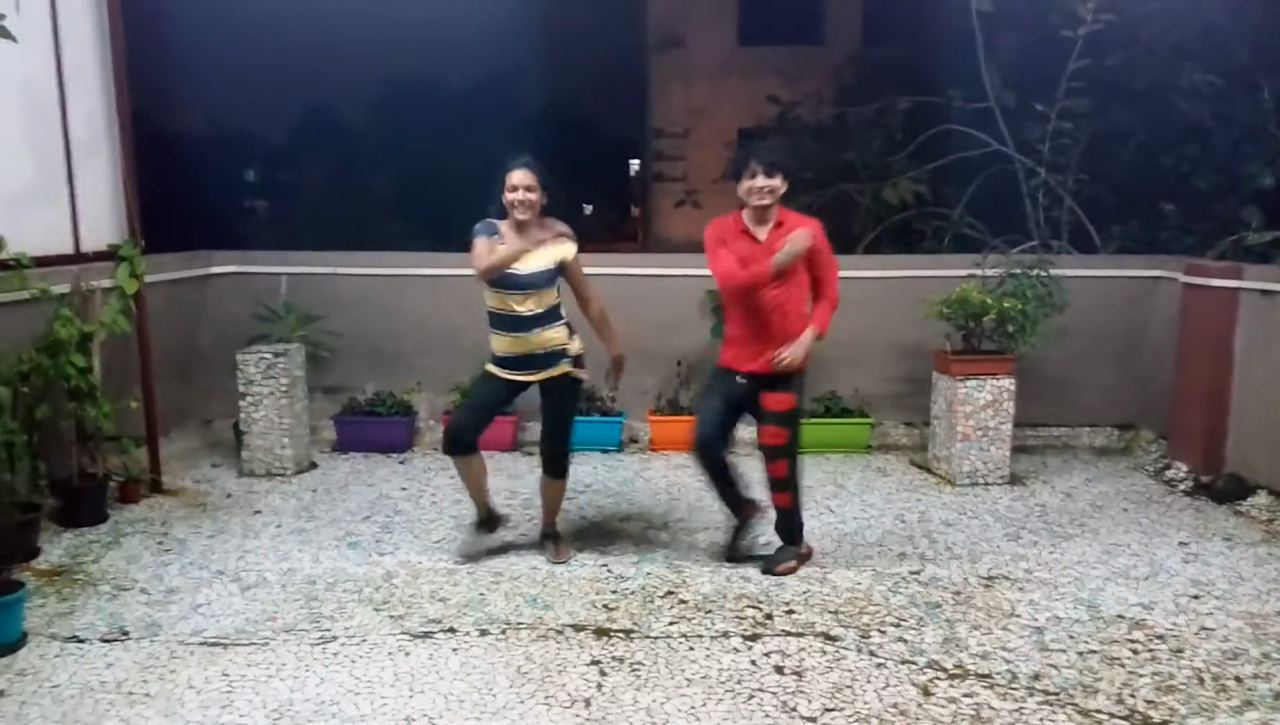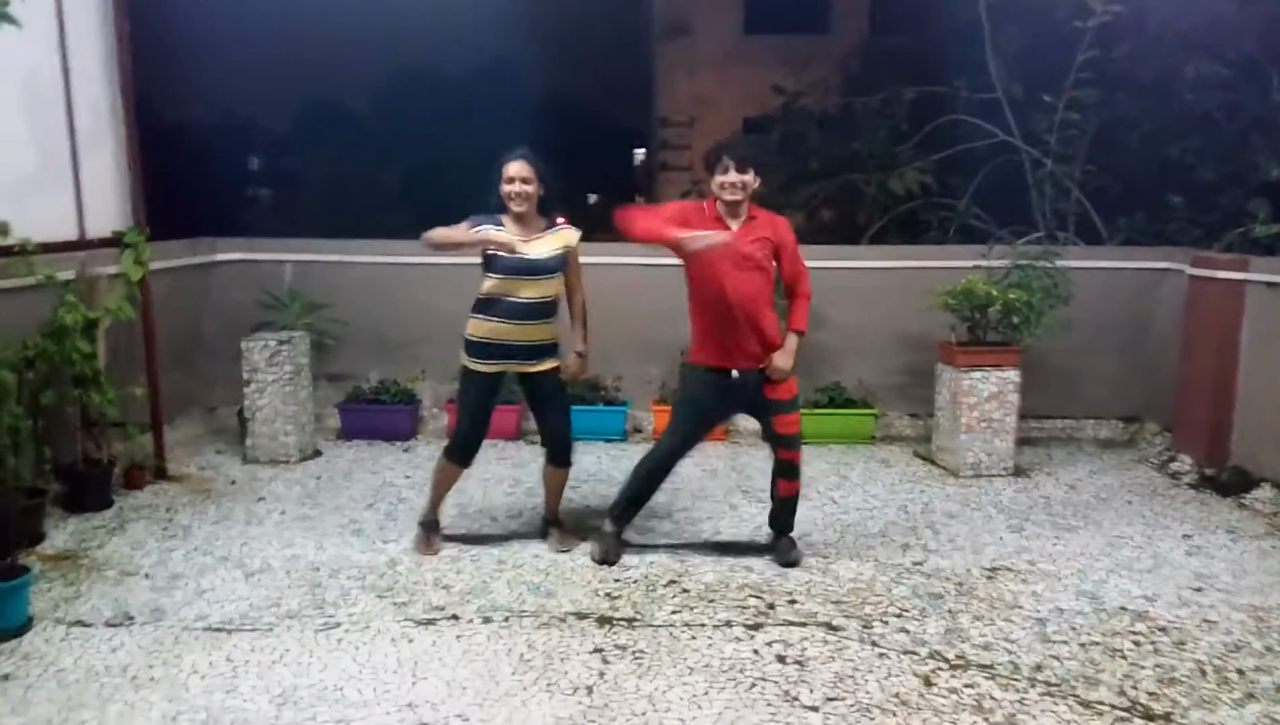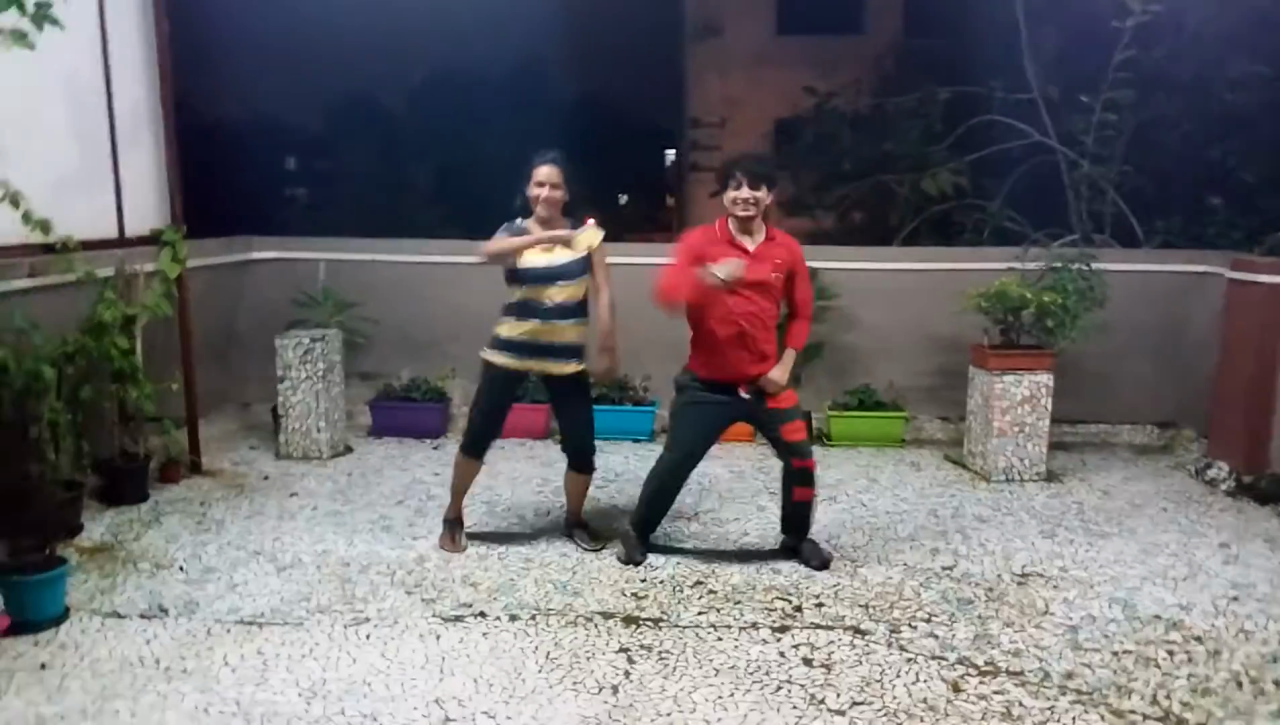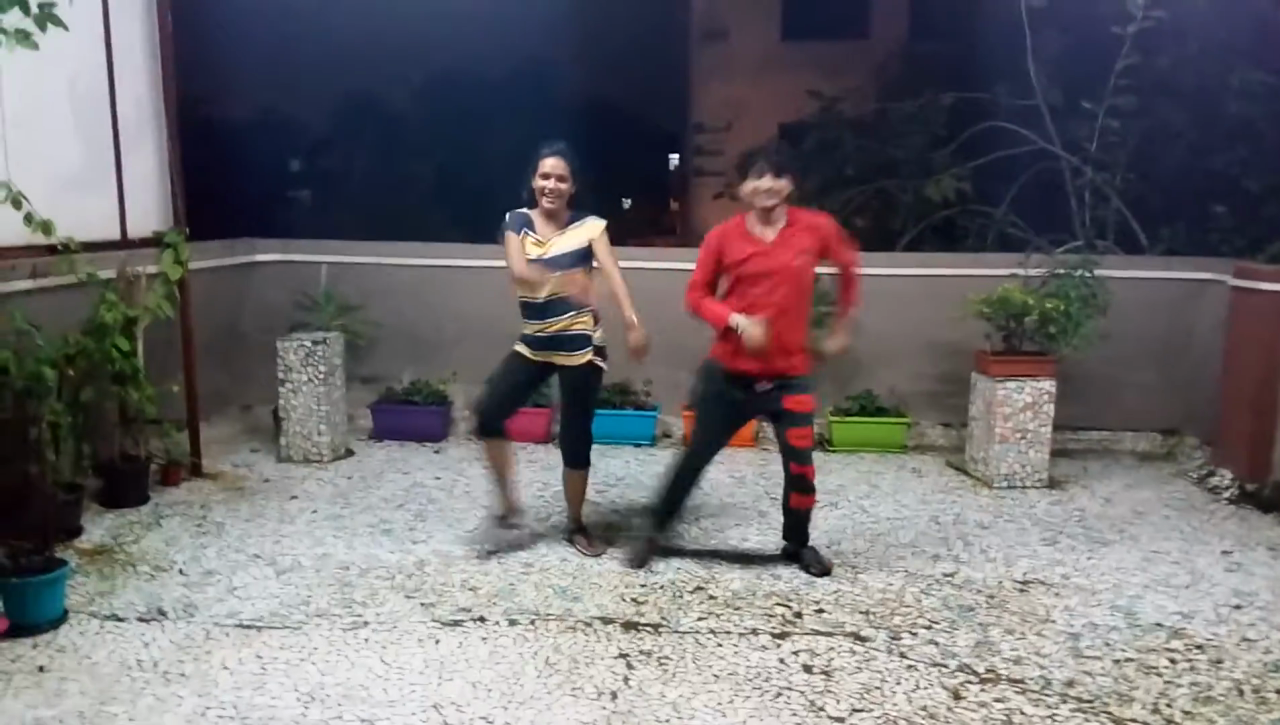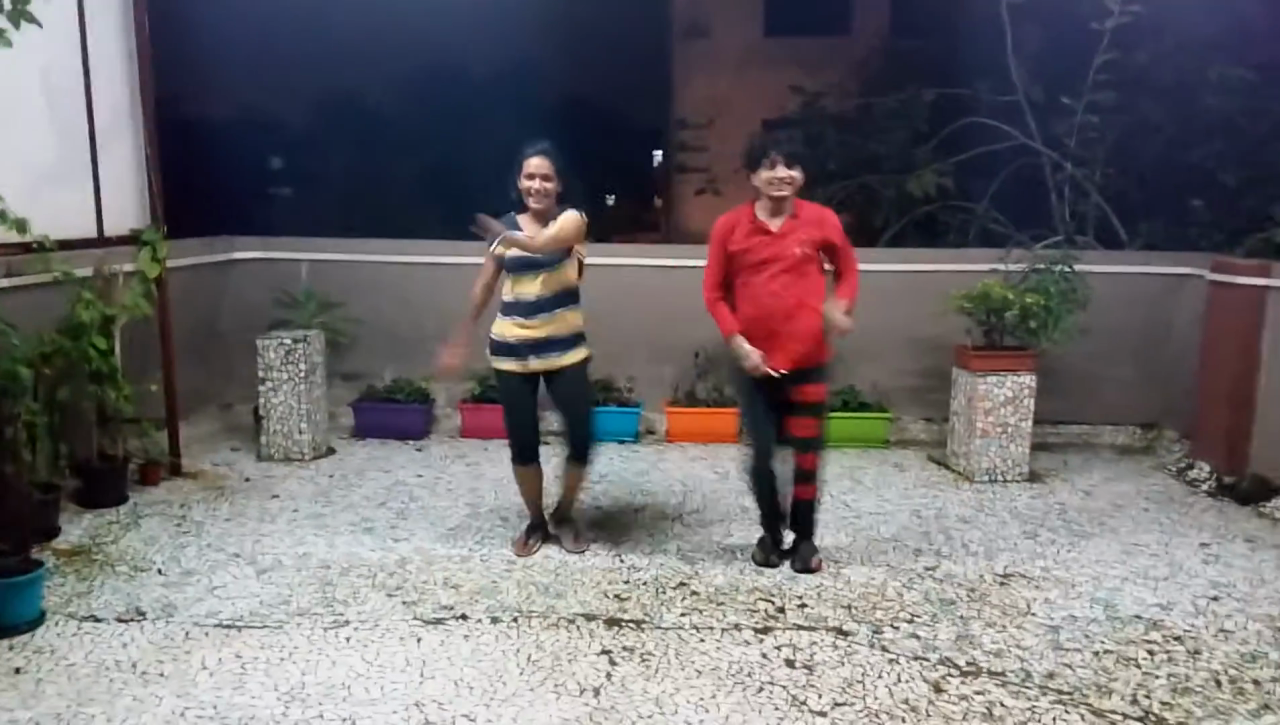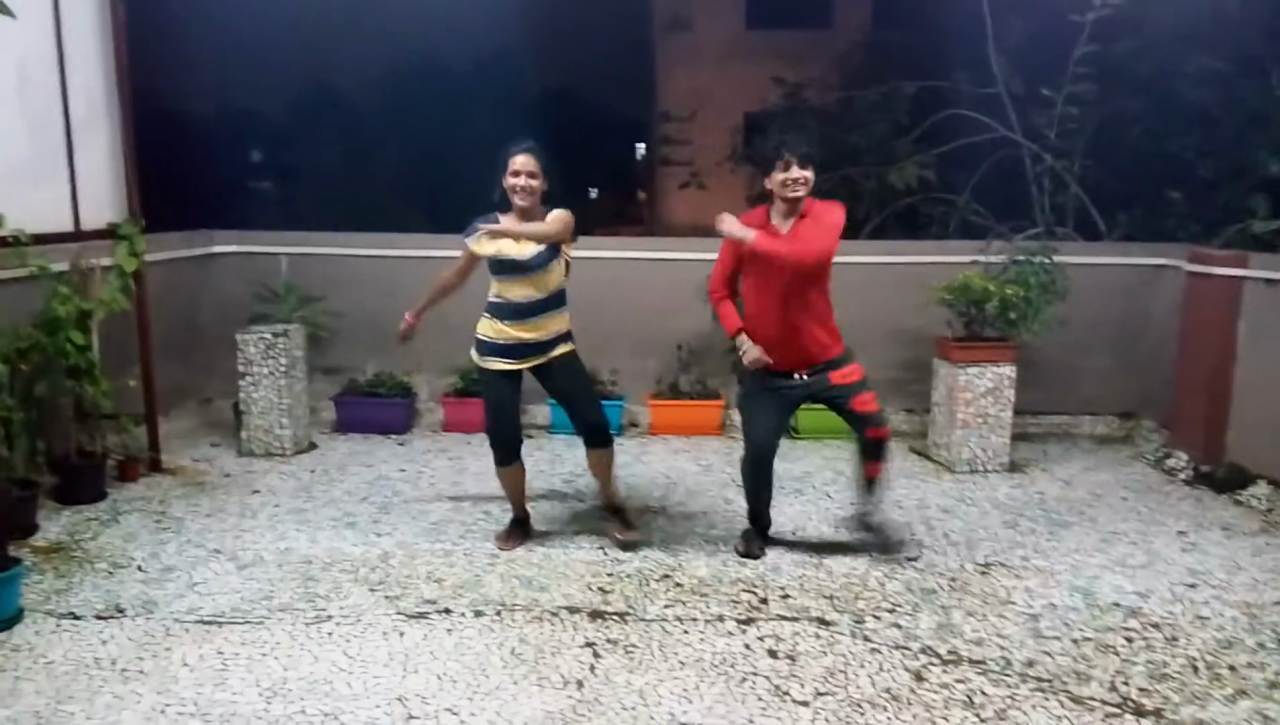
dt=0.2s
person 1, frame 1
left shoulder: (807, 230)
right shoulder: (721, 231)
left elbow: (828, 293)
right elbow: (730, 283)
left wrist: (806, 339)
right wrist: (780, 258)
left hip: (785, 367)
right hip: (732, 366)
left knee: (777, 457)
right knee: (706, 444)
left ankle: (793, 542)
right ankle: (742, 510)
person 1, frame 2
left shoulder: (776, 228)
right shoulder: (689, 216)
left elbow: (799, 288)
right elbow: (631, 220)
left wrist: (791, 344)
right wrist: (685, 237)
left hip: (766, 365)
right hip: (710, 368)
left knee: (788, 450)
right knee: (669, 450)
left ankle: (782, 533)
right ankle: (615, 524)
person 1, frame 3
left shoulder: (787, 249)
right shoulder: (700, 241)
left elbow: (801, 313)
right elbow: (668, 295)
left wrist: (787, 363)
right wrist: (706, 277)
left hip: (765, 381)
right hip: (707, 384)
left knee: (801, 459)
right knee: (675, 463)
left ankle: (796, 537)
right ankle: (637, 532)
person 1, frame 4
left shoulder: (815, 228)
right shoulder: (721, 235)
left elbow: (847, 265)
right elbow: (696, 295)
left wrist: (841, 325)
right wrist: (735, 320)
left hip: (788, 373)
right hip: (726, 370)
left knee: (801, 463)
right knee: (696, 457)
left ankle: (798, 544)
right ankle: (655, 530)
person 1, frame 5
left shoulder: (821, 220)
right shoulder: (729, 227)
left elbow: (847, 267)
right elbow: (715, 294)
left wrist: (841, 305)
right wrist: (739, 342)
left hip: (807, 363)
right hip: (756, 365)
left knee: (806, 455)
right knee: (760, 456)
left ankle: (803, 539)
right ankle: (771, 534)
person 1, frame 6
left shoulder: (826, 214)
right shoulder: (742, 226)
left elbow: (808, 257)
right elbow: (721, 290)
left wrist: (748, 238)
right wrist: (741, 338)
left hip: (823, 357)
right hip: (764, 366)
left knee: (874, 426)
right knee: (758, 454)
left ankle: (869, 508)
right ankle: (757, 528)
person 2, frame 1
left shoulder: (562, 244)
right shoulder: (488, 232)
left elbow: (589, 302)
right elbow: (484, 267)
left wrist: (614, 350)
right wrist: (533, 241)
left hip: (557, 360)
right hip: (506, 362)
left knee: (555, 452)
right knee: (458, 434)
left ankle: (550, 531)
right ankle: (486, 512)
person 2, frame 2
left shoulder: (564, 235)
right shoulder: (487, 227)
left elbow: (577, 296)
right elbow: (432, 239)
left wrist: (579, 347)
right wrist: (483, 238)
left hip: (540, 357)
right hip: (487, 353)
left knee: (560, 443)
right knee: (465, 443)
left ankle: (552, 519)
right ankle: (430, 520)
person 2, frame 3
left shoulder: (587, 233)
right shoulder: (514, 232)
left elbow: (603, 292)
right elbow: (487, 254)
left wrist: (606, 345)
right wrist: (539, 237)
left hip: (564, 356)
right hip: (509, 351)
left knee: (580, 447)
right knee: (477, 437)
left ankle: (574, 521)
right ankle: (452, 519)
person 2, frame 4
left shoulder: (590, 226)
right shoulder: (517, 222)
left elbow: (612, 272)
right elbow: (518, 271)
left wrist: (633, 322)
right wrist: (570, 289)
left hip: (578, 346)
right hip: (532, 344)
left knee: (576, 440)
right knee: (489, 414)
left ankle: (576, 524)
right ankle: (507, 502)
person 2, frame 5
left shoulder: (572, 220)
right shoulder: (505, 230)
left elbow: (545, 243)
right elbow: (483, 288)
left wrist: (502, 235)
right wrist: (459, 341)
left hip: (567, 347)
right hip: (512, 349)
left knee: (582, 437)
right knee: (523, 442)
left ankle: (564, 516)
right ankle: (536, 522)
person 2, frame 6
left shoulder: (556, 220)
right shoulder: (483, 229)
left elbow: (557, 233)
right elbow: (454, 276)
left wrist: (506, 230)
right wrist: (416, 312)
left hip: (551, 345)
right hip: (497, 349)
left knee: (595, 425)
right knee: (503, 441)
left ankle: (612, 505)
right ankle: (520, 519)
